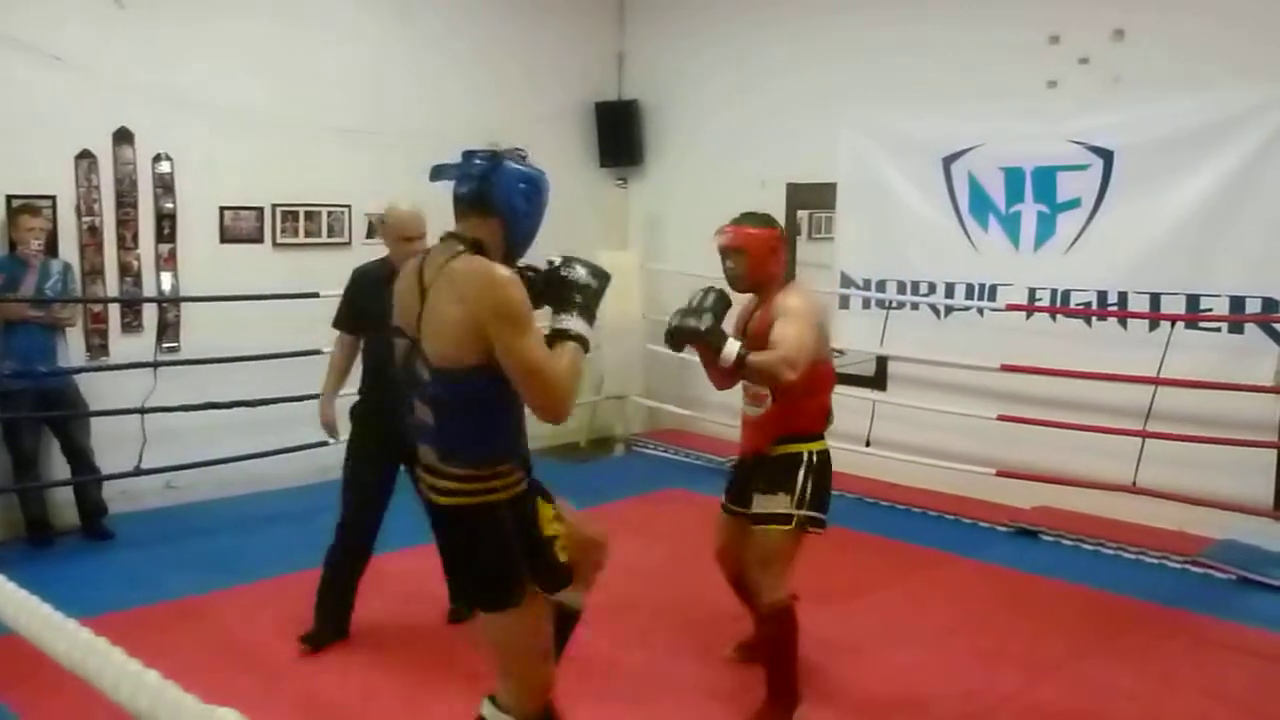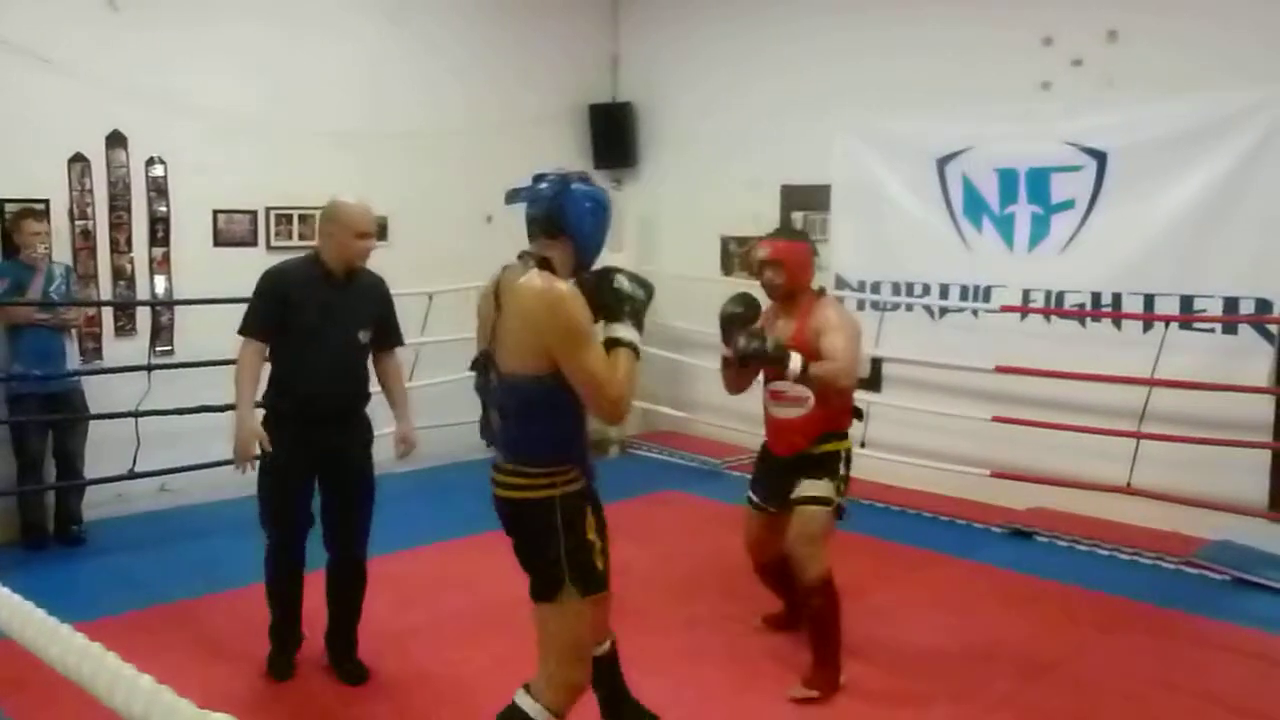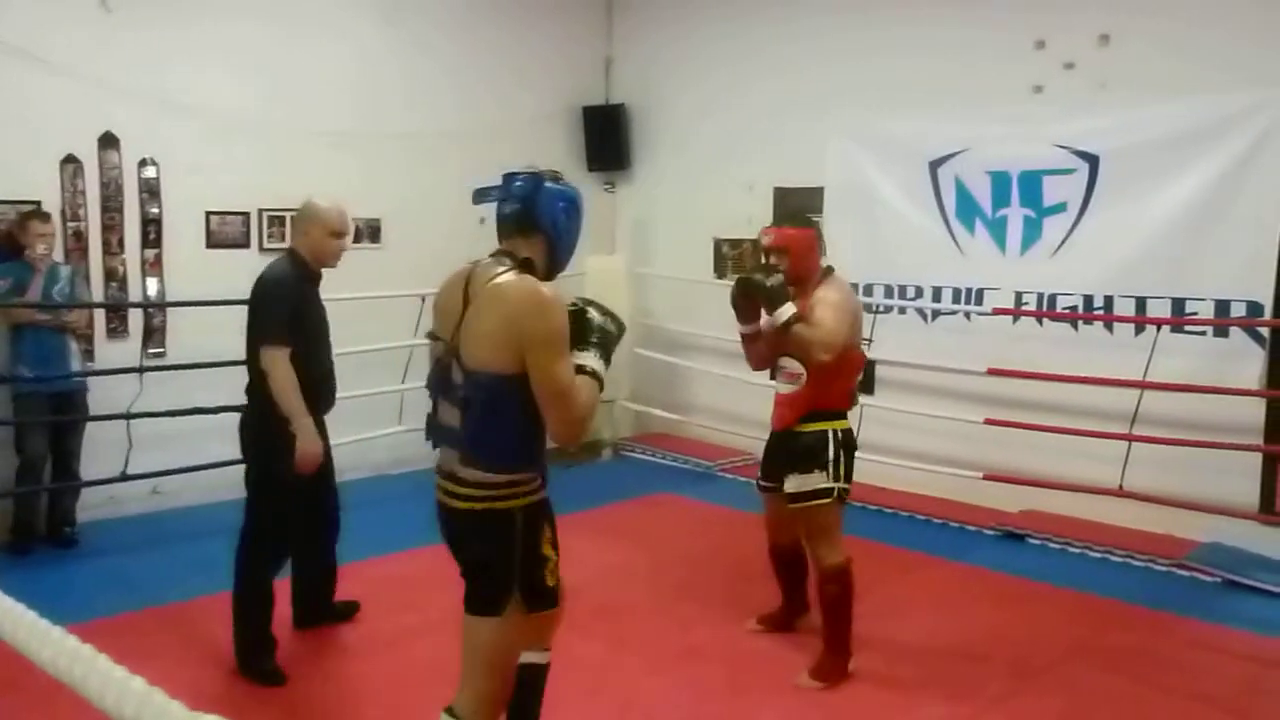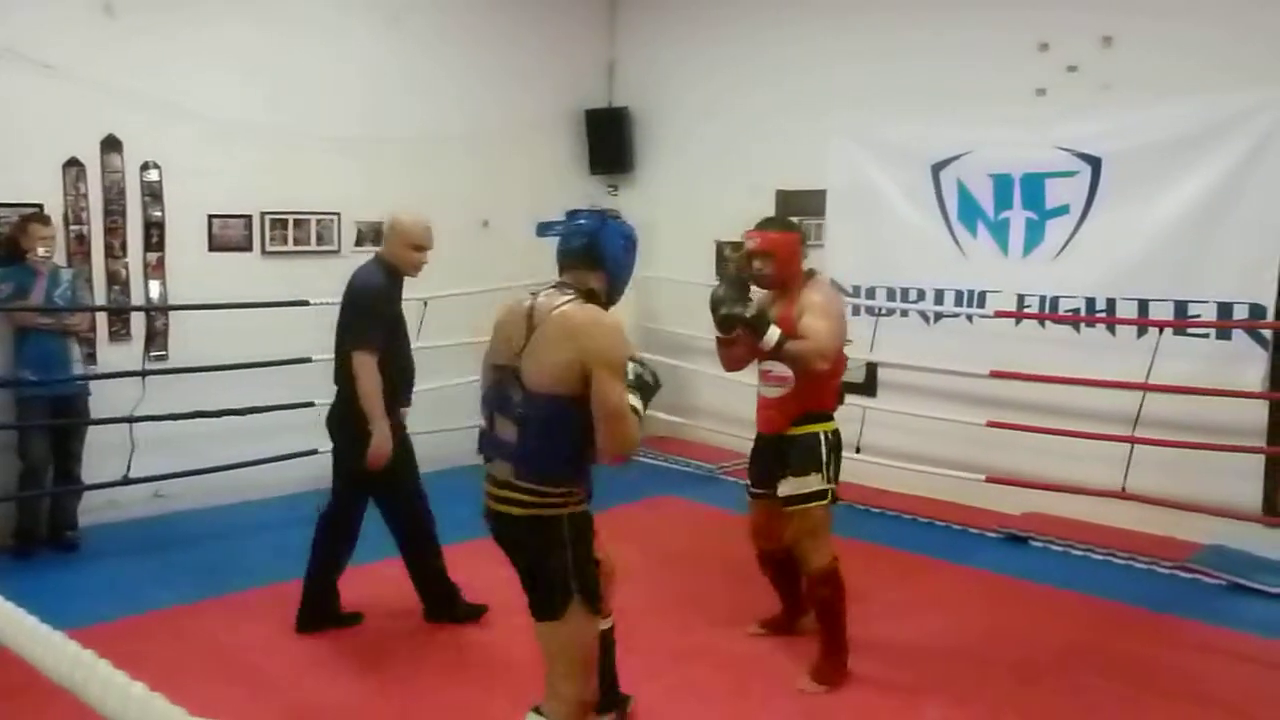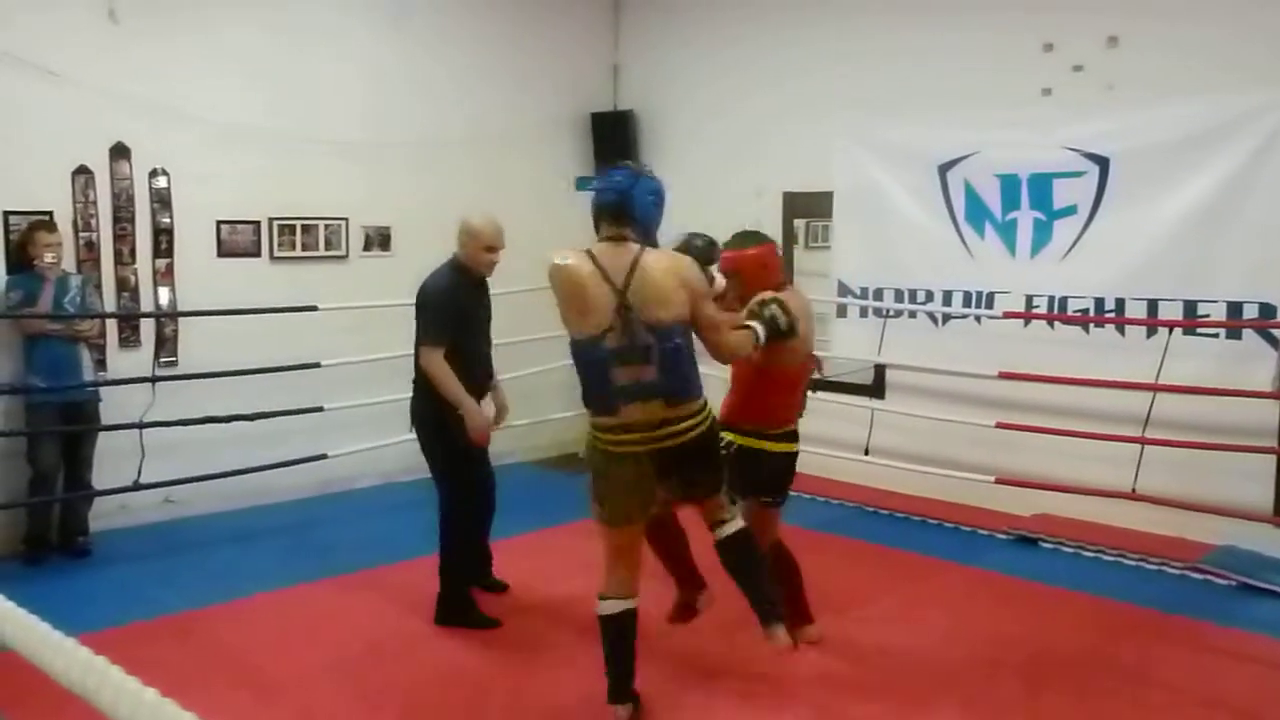
dt=0.7s
person 1, frame 1
left shoulder: (418, 274)
right shoulder: (493, 284)
right elbow: (553, 402)
right wrist: (574, 315)
left hip: (443, 479)
right hip: (488, 500)
left knee: (585, 547)
person 1, frame 2
left shoulder: (501, 287)
right shoulder: (555, 297)
right elbow: (612, 406)
right wrist: (624, 322)
left hip: (522, 482)
right hip: (549, 496)
left knee: (595, 592)
person 1, frame 3
left shoulder: (455, 286)
right shoulder: (537, 300)
right elbow: (567, 427)
right wrist: (593, 350)
left hip: (459, 489)
right hip: (502, 503)
left knee: (541, 610)
person 1, frame 4
left shoulder: (511, 316)
right shoulder: (598, 329)
right elbow: (616, 447)
right wrist: (634, 391)
left hip: (504, 500)
right hip: (549, 513)
left knee: (597, 579)
person 1, frame 5
left shoulder: (564, 272)
right shoulder: (677, 270)
right elbow: (732, 350)
right wrist: (764, 324)
left hip: (614, 443)
right hip: (685, 432)
left knee: (619, 567)
right knee: (720, 515)
right ankle: (774, 621)
person 2, frame 1
left shoulder: (794, 306)
right shoulder: (753, 307)
left elbow: (787, 368)
right elbow: (727, 374)
left wrist: (721, 347)
right wrist: (704, 336)
left hip: (796, 458)
right hip: (757, 453)
left knee: (765, 579)
right knee: (730, 558)
right ankle: (768, 634)
person 2, frame 2
left shoulder: (829, 316)
right shoulder: (766, 318)
left elbow: (844, 376)
right elbow: (735, 385)
left wrist: (786, 361)
right wrist: (734, 343)
left hip: (822, 453)
right hip: (778, 452)
left knee: (806, 555)
right knee: (760, 546)
left ankle: (826, 667)
right ankle: (796, 608)
person 2, frame 3
left shoulder: (834, 296)
right shoulder: (789, 296)
left elbow: (823, 350)
right elbow: (760, 361)
left wrist: (779, 309)
right wrist: (748, 317)
left hip: (821, 435)
right hip: (786, 431)
left knee: (823, 542)
right knee: (778, 528)
left ankle: (836, 655)
right ankle: (792, 607)
person 2, frame 4
left shoulder: (818, 298)
right shoulder: (766, 301)
left elbow: (820, 359)
right elbow: (733, 362)
left wrist: (765, 331)
right wrist: (727, 322)
left hip: (810, 437)
right hip: (771, 435)
left knee: (812, 548)
right knee: (765, 533)
left ankle: (834, 656)
right ankle: (794, 611)
person 2, frame 5
right shoulder: (794, 303)
left hip: (742, 442)
right hip: (778, 442)
right knee: (765, 535)
left ankle: (690, 588)
right ankle: (800, 619)
person 3, frame 1
right shoulder: (365, 280)
right elbow: (348, 341)
right wrist: (328, 398)
right hip: (374, 414)
right knee: (357, 516)
right ankle: (332, 617)
person 3, frame 2
left shoulder: (373, 289)
right shoulder: (283, 281)
left elbow: (385, 356)
right elbow: (253, 349)
left wrist: (403, 416)
right wrist: (245, 416)
left hip: (348, 430)
right hip: (288, 430)
left knee: (349, 543)
right knee: (284, 539)
left ankle: (343, 646)
right ankle: (283, 639)
person 3, frame 3
left shoulder: (304, 279)
right shoulder: (280, 282)
right elbow: (274, 360)
right wrist: (303, 429)
left hip: (303, 426)
right hip: (277, 430)
left knee: (320, 518)
right knee: (267, 536)
left ankle: (315, 604)
right ankle: (253, 649)
person 3, frame 4
left shoulder: (375, 280)
right shoulder: (374, 288)
right elbow: (363, 363)
left wrist: (391, 410)
right wrist: (381, 428)
left hip: (352, 417)
right hip: (366, 422)
left knee: (344, 511)
right knee: (410, 512)
left ankle: (316, 607)
right ankle: (441, 601)
person 3, frame 5
left shoulder: (478, 282)
right shoulder: (440, 289)
right elbow: (432, 359)
left wrist: (496, 391)
right wrist: (471, 410)
left hip: (468, 406)
right hip: (441, 413)
left knee: (481, 493)
right knee: (460, 502)
left ankle: (475, 570)
right ankle: (453, 603)
person 4, frame 1
left shoulder: (61, 268)
left elbow: (71, 316)
left wrist: (29, 312)
right wrist: (31, 269)
left hip: (56, 374)
left knee: (81, 448)
left ankle: (93, 517)
right ankle: (37, 525)
person 4, frame 2
left shoulder: (63, 272)
left elbow: (76, 318)
left wrist: (36, 316)
right wrist: (37, 272)
left hip: (65, 379)
left knee: (72, 457)
right knee: (30, 459)
left ankle: (69, 523)
right ankle: (34, 529)
person 4, frame 3
left shoulder: (69, 273)
left elbow: (82, 319)
left wrist: (38, 316)
right wrist: (38, 272)
left hip: (69, 379)
right hip: (30, 382)
left knee: (68, 458)
right knee: (32, 458)
left ankle: (62, 524)
person 4, frame 4
left shoulder: (71, 277)
left elbow: (84, 323)
left wrist: (41, 320)
right wrist: (40, 276)
left hip: (71, 382)
right hip: (32, 385)
left knee: (69, 461)
right knee: (35, 462)
left ankle: (63, 527)
person 4, frame 5
left shoulder: (80, 283)
right shoulder: (19, 284)
left elbow: (94, 327)
right elbow: (29, 324)
left wrist: (50, 326)
right wrist: (48, 282)
left hip: (81, 388)
right hip: (42, 392)
left knee: (80, 467)
right knee: (45, 468)
left ankle: (75, 533)
right ankle: (37, 539)
